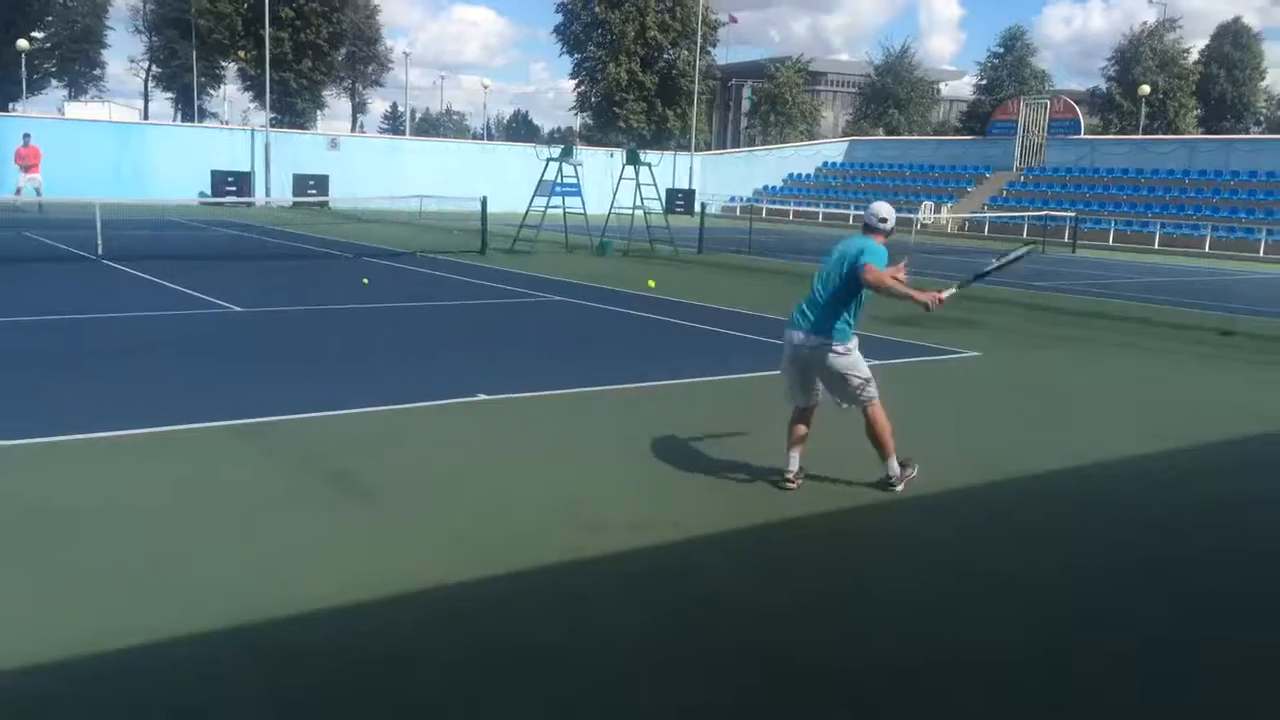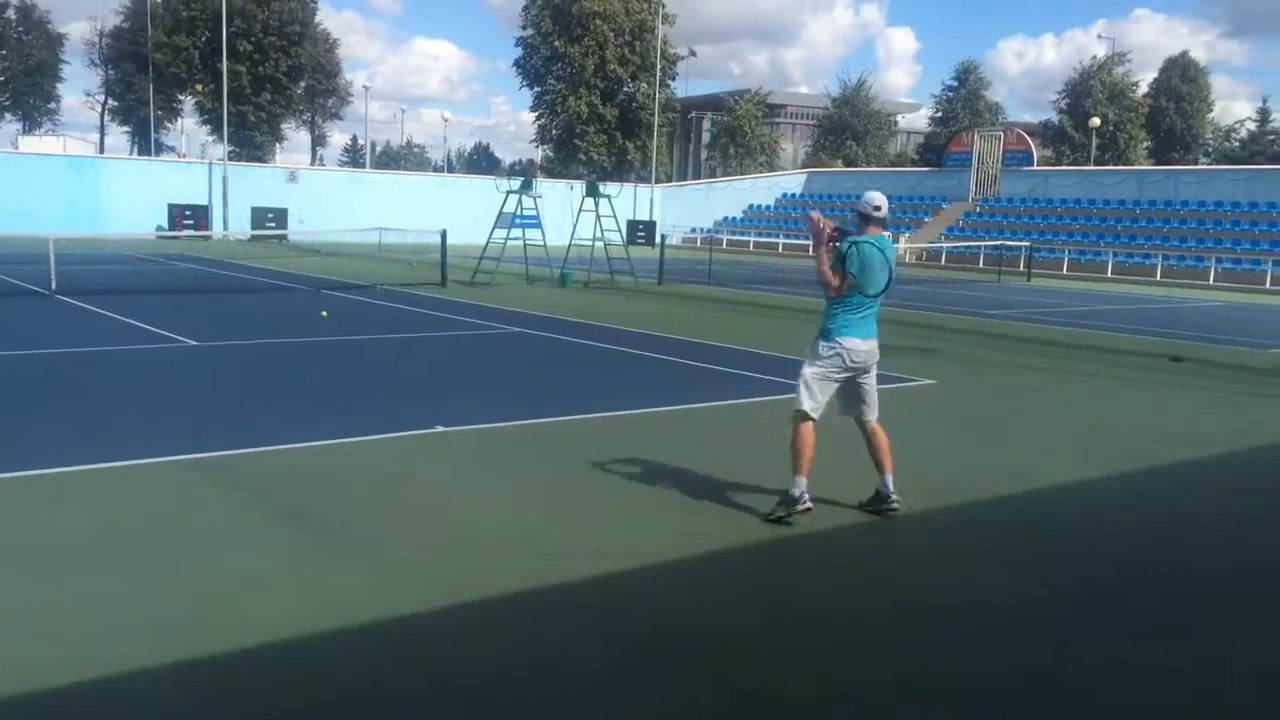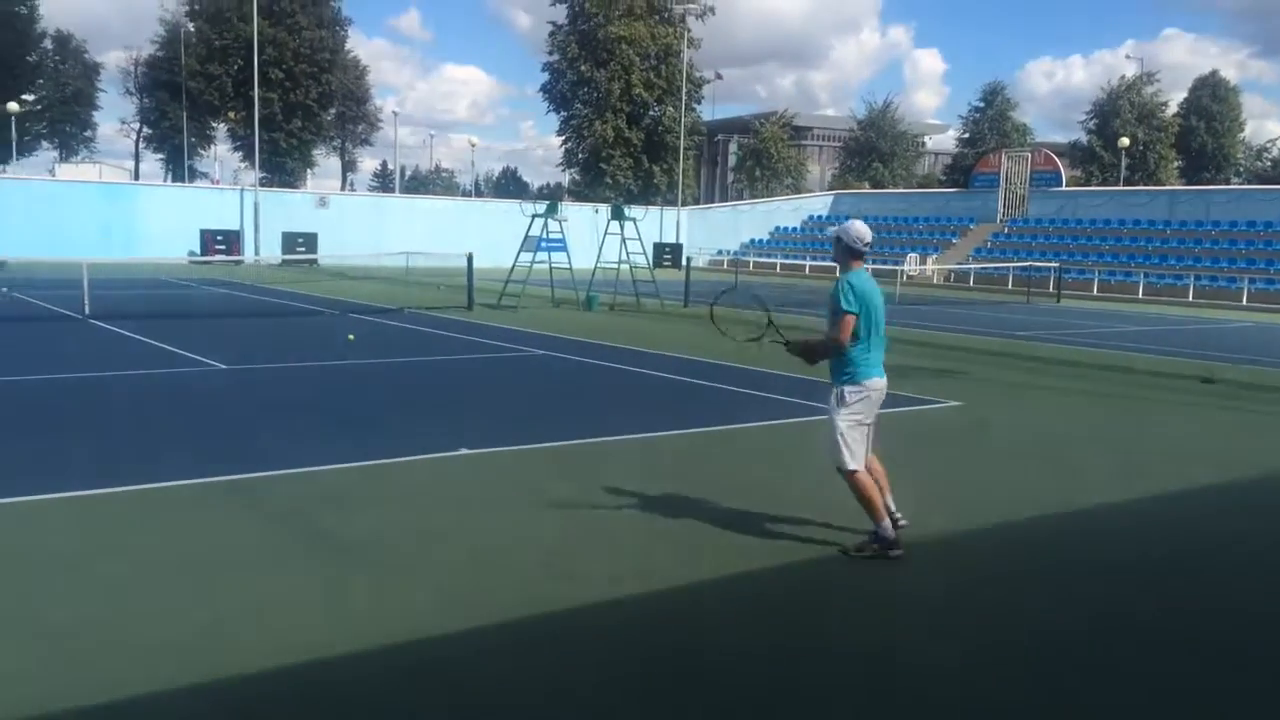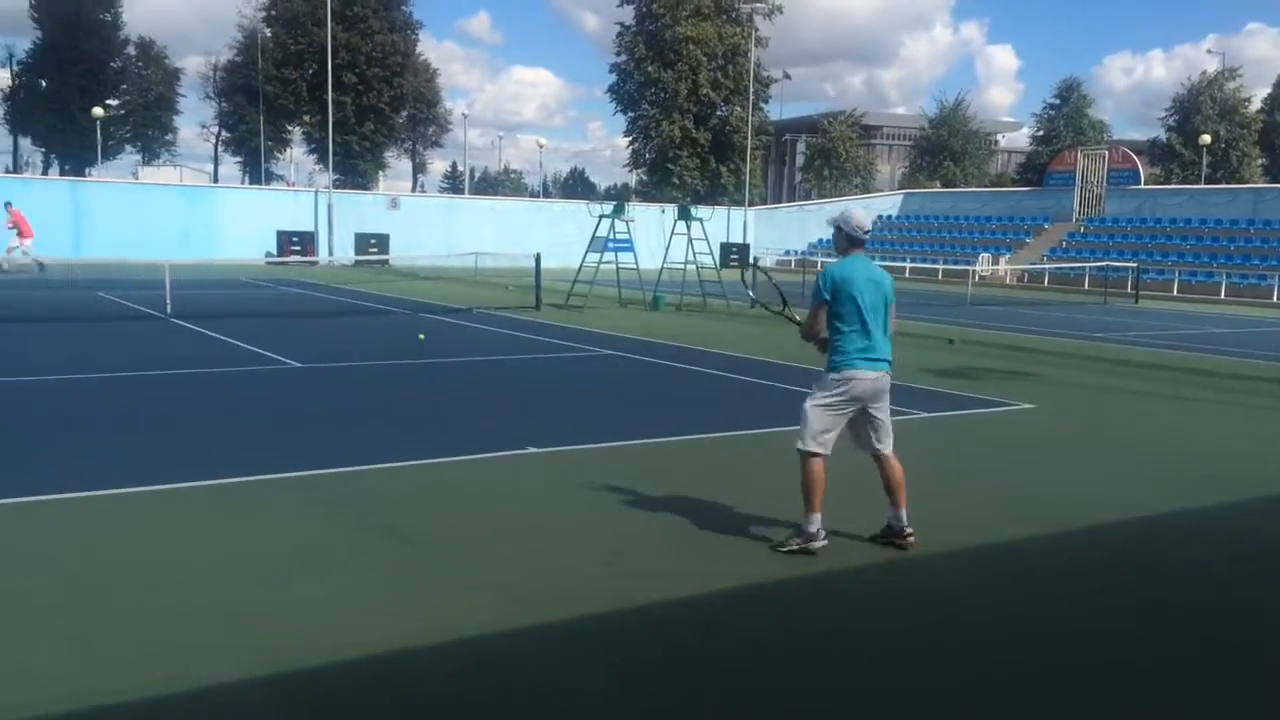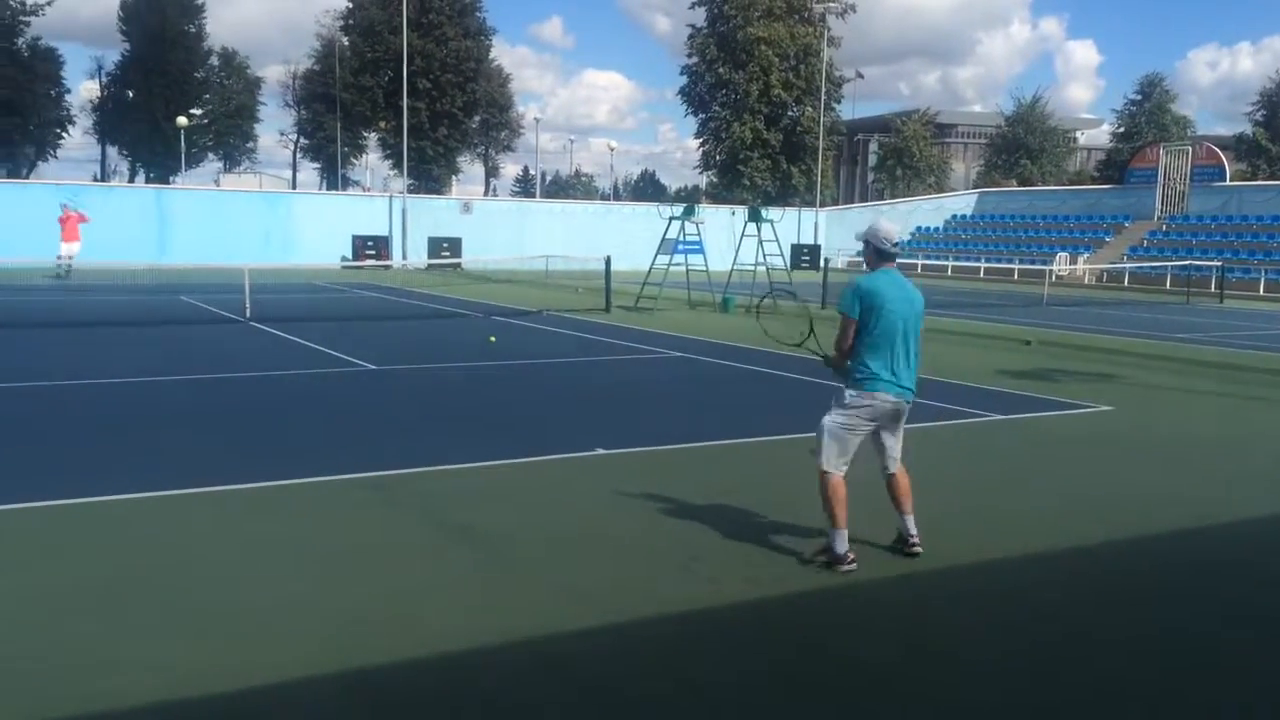
dt=0.5s
person 1, frame 1
left shoulder: (846, 245)
right shoulder: (875, 250)
right elbow: (870, 277)
left wrist: (892, 274)
right wrist: (916, 295)
left hip: (795, 335)
right hip: (829, 342)
left knee: (804, 406)
right knee: (870, 403)
left ankle: (792, 470)
right ankle: (893, 472)
person 1, frame 2
left shoulder: (856, 245)
right shoulder: (886, 246)
left elbow: (831, 288)
right elbow: (841, 236)
left wrist: (822, 247)
right wrist: (826, 229)
left hip: (837, 344)
right hip: (866, 346)
left knee: (804, 417)
right knee: (869, 422)
left ankle: (797, 494)
right ankle: (887, 493)
person 1, frame 3
left shoulder: (848, 283)
right shoulder: (868, 282)
left elbow: (841, 339)
left wrist: (808, 346)
right wrist: (818, 350)
left hip: (854, 385)
right hip: (873, 379)
left knee: (848, 466)
right knee: (862, 455)
left ankle: (886, 537)
right ankle: (891, 514)
person 1, frame 4
left shoulder: (832, 271)
right shoulder: (883, 277)
left elbow: (815, 328)
left wrist: (820, 337)
left hip: (845, 374)
right hip: (879, 373)
left knee: (812, 449)
right knee: (883, 452)
left ankle: (811, 530)
right ankle: (900, 527)
person 1, frame 5
left shoulder: (861, 286)
right shoulder: (915, 294)
left elbow: (844, 344)
left wrist: (838, 362)
left hip: (865, 390)
right hip: (903, 392)
left knee: (830, 467)
right knee: (893, 464)
left ankle: (841, 550)
right ankle: (909, 534)
